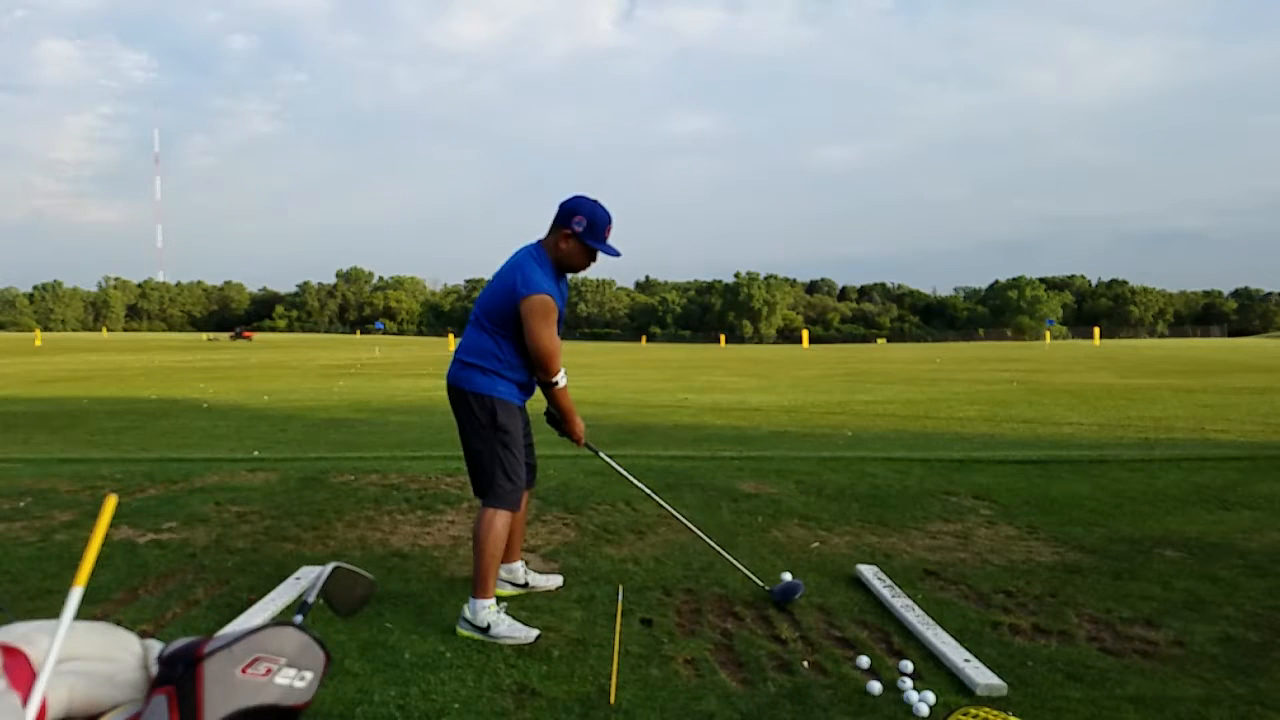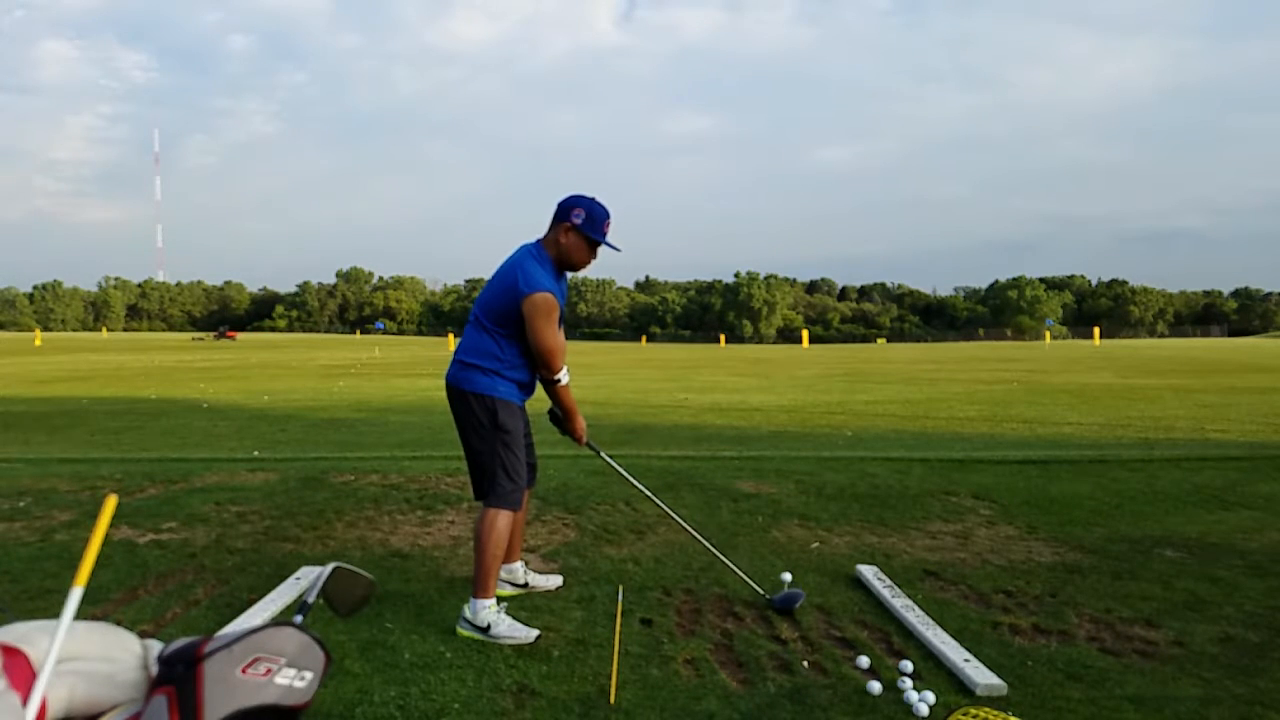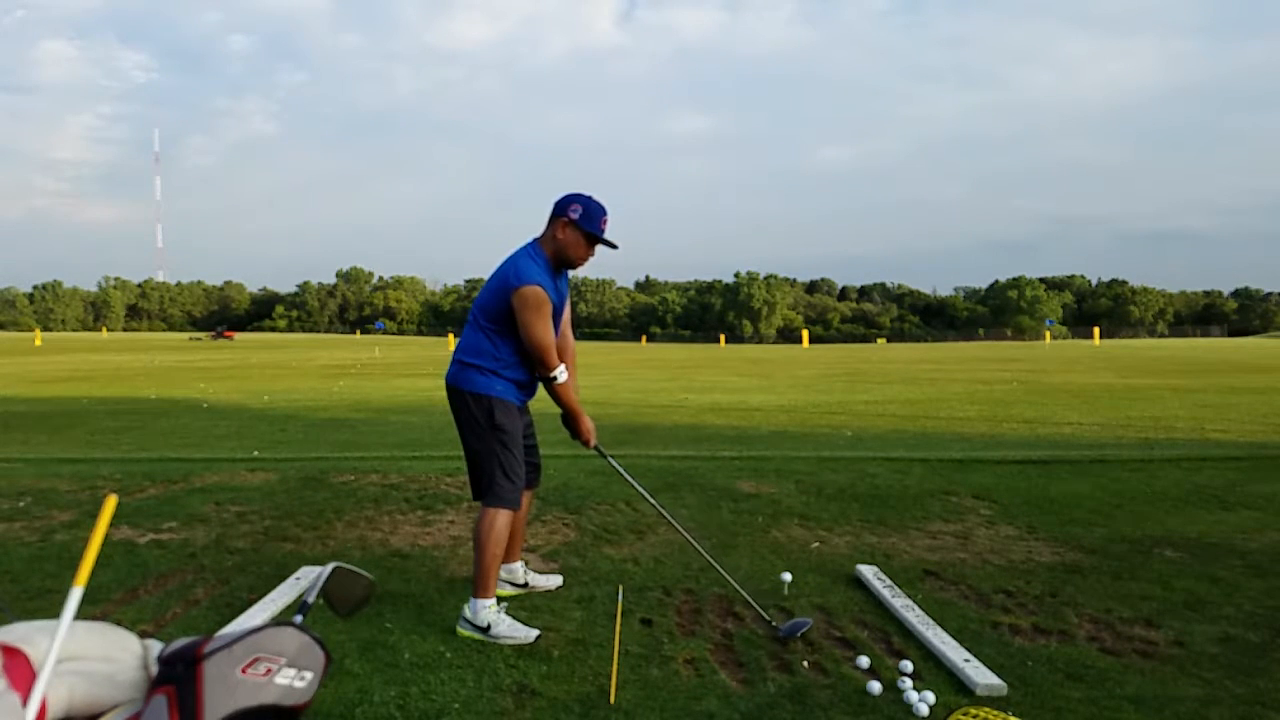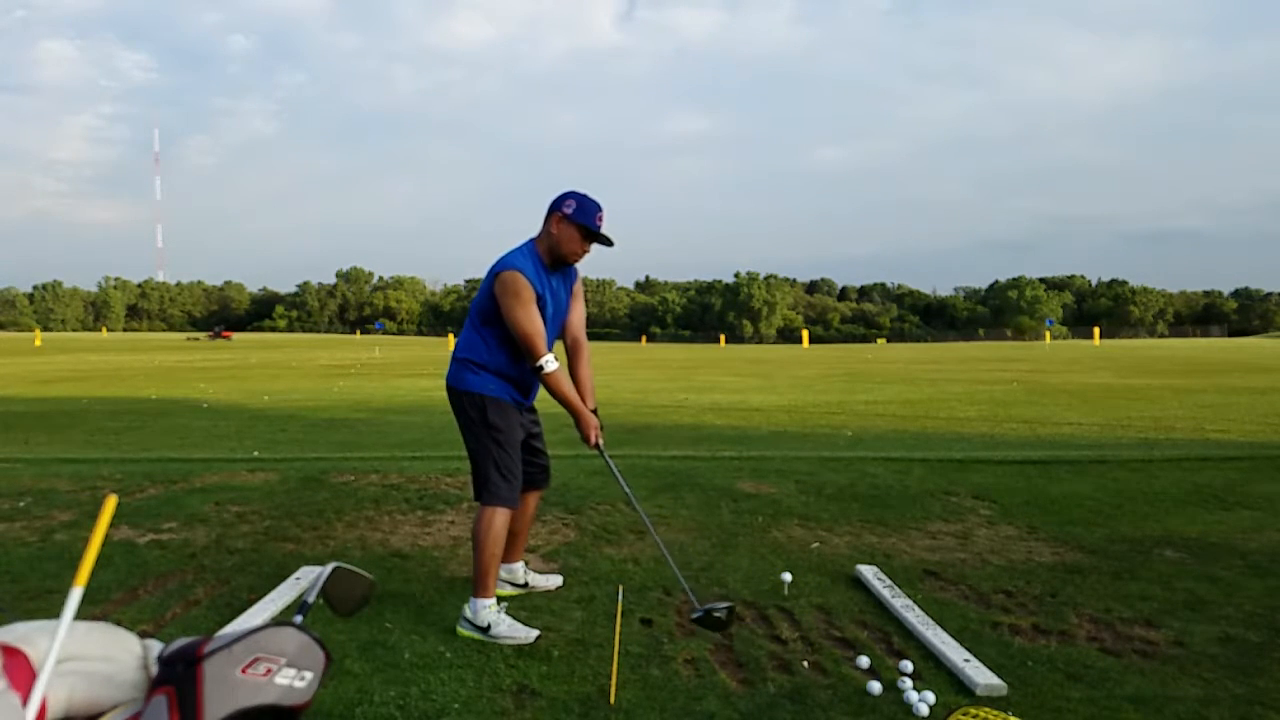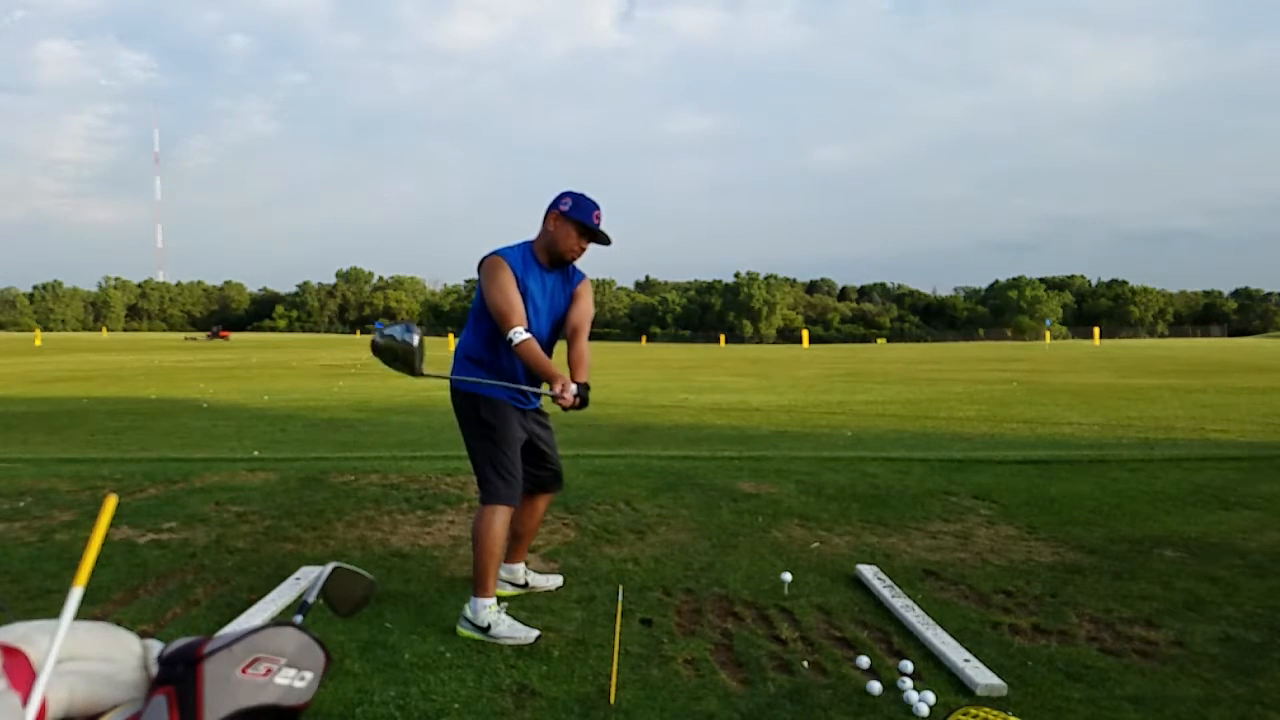
dt=1s
person 1, frame 1
left shoulder: (542, 264)
right shoulder: (537, 289)
left elbow: (545, 360)
right elbow: (550, 369)
left wrist: (561, 409)
right wrist: (572, 419)
left hip: (501, 387)
right hip: (485, 390)
left knee: (521, 478)
right knee: (501, 493)
left ankle: (511, 572)
right ankle: (480, 610)
person 1, frame 2
left shoulder: (542, 263)
right shoulder: (538, 286)
left elbow: (556, 343)
right elbow: (552, 366)
left wrist: (563, 408)
right wrist: (573, 415)
left hip: (500, 388)
right hip: (485, 389)
left knee: (521, 477)
right knee: (503, 492)
left ankle: (511, 572)
right ankle: (480, 610)
person 1, frame 3
left shoulder: (556, 270)
right shoulder: (530, 281)
left elbow: (564, 341)
right elbow: (548, 365)
left wrist: (574, 406)
right wrist: (578, 417)
left hip: (507, 390)
right hip: (484, 389)
left knee: (525, 477)
right knee: (502, 492)
left ankle: (510, 572)
right ankle: (480, 610)
person 1, frame 4
left shoulder: (569, 277)
right shoulder: (514, 273)
left elbow: (576, 343)
right elbow: (541, 357)
left wrist: (590, 408)
right wrist: (579, 414)
left hip: (516, 393)
right hip: (483, 390)
left knee: (533, 478)
right knee: (500, 491)
left ankle: (511, 571)
right ankle: (480, 611)
person 1, frame 5
left shoulder: (578, 283)
right shoulder: (502, 264)
left elbow: (578, 335)
right elbow: (516, 332)
left wrist: (579, 383)
right wrist: (554, 377)
left hip: (526, 395)
right hip: (485, 392)
left knee: (544, 480)
right knee: (501, 491)
left ankle: (512, 571)
right ankle: (480, 610)
